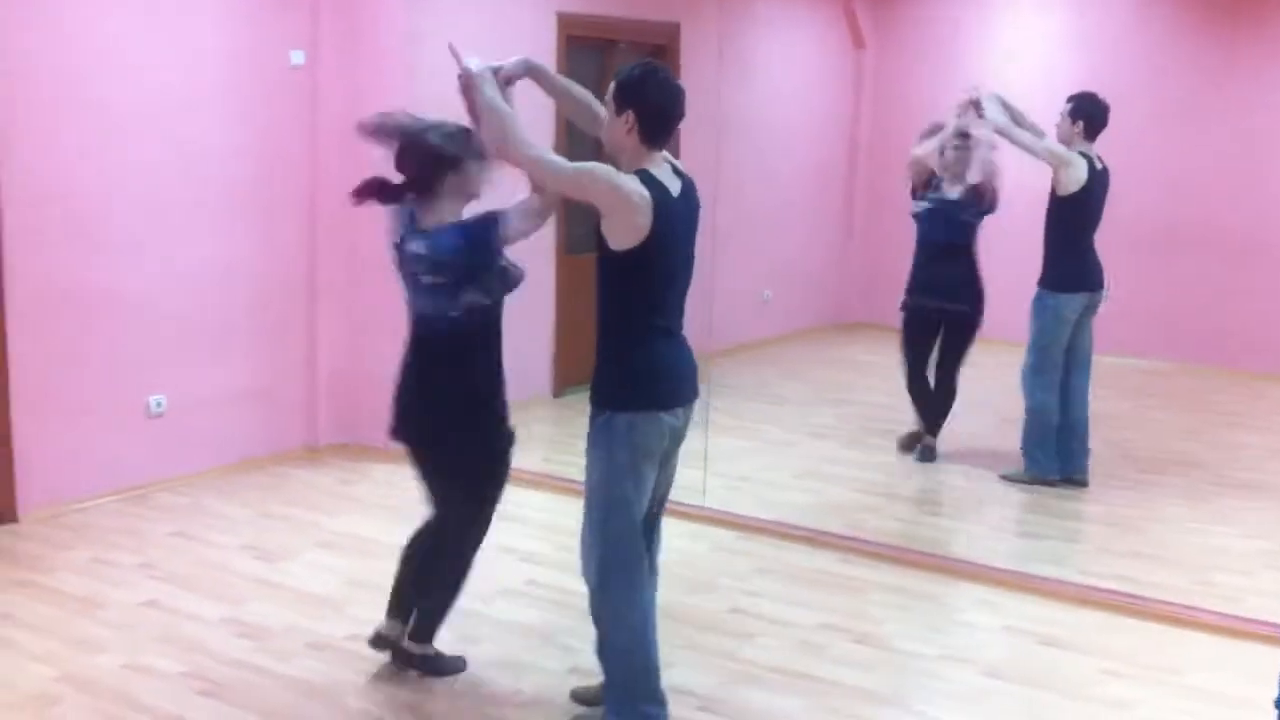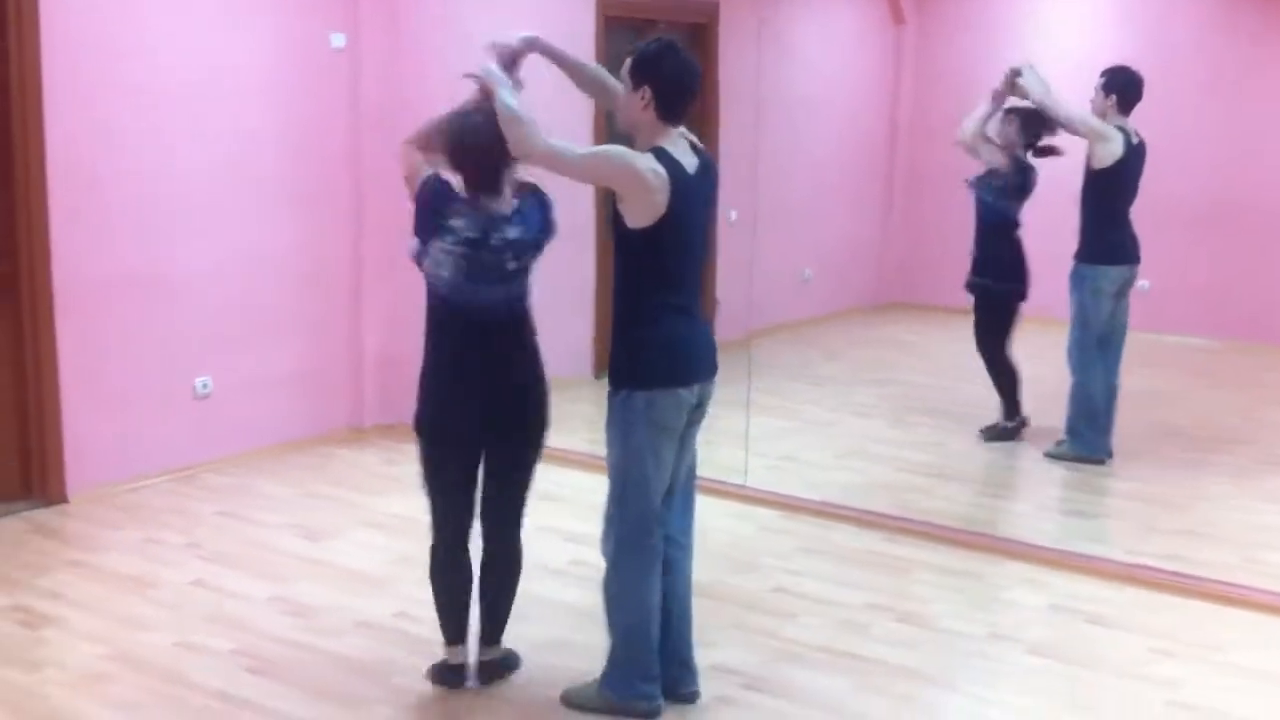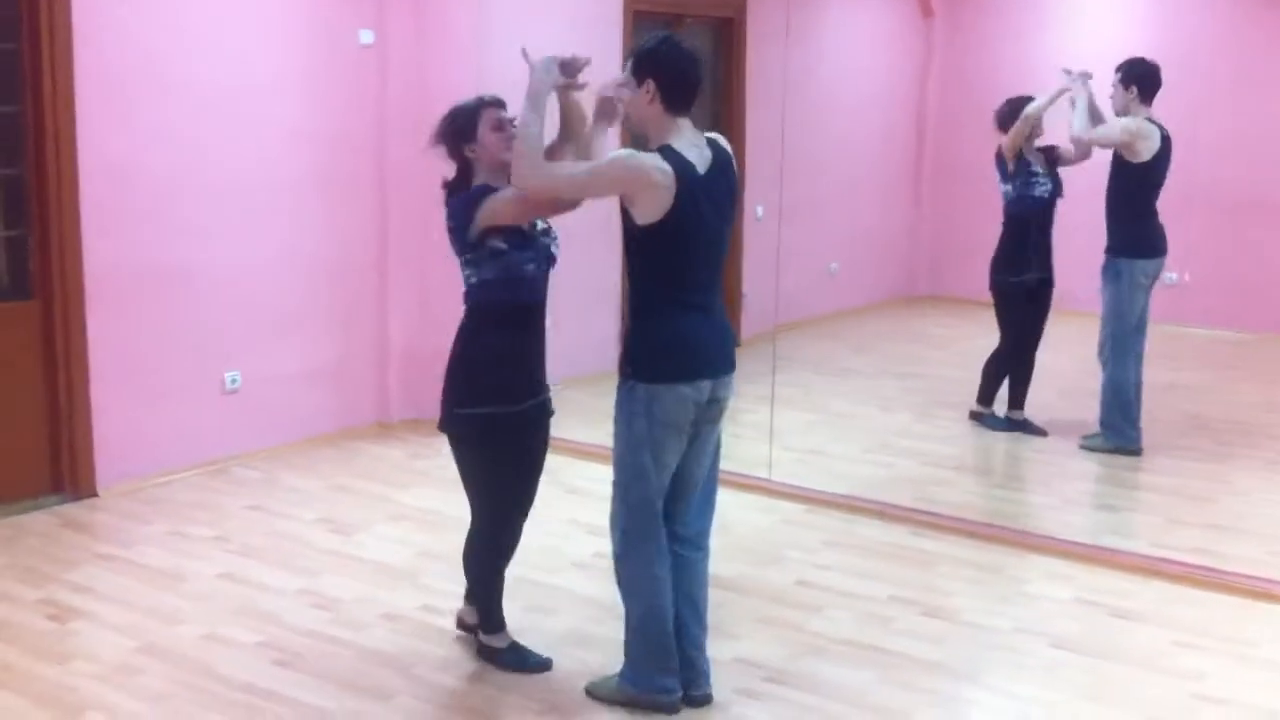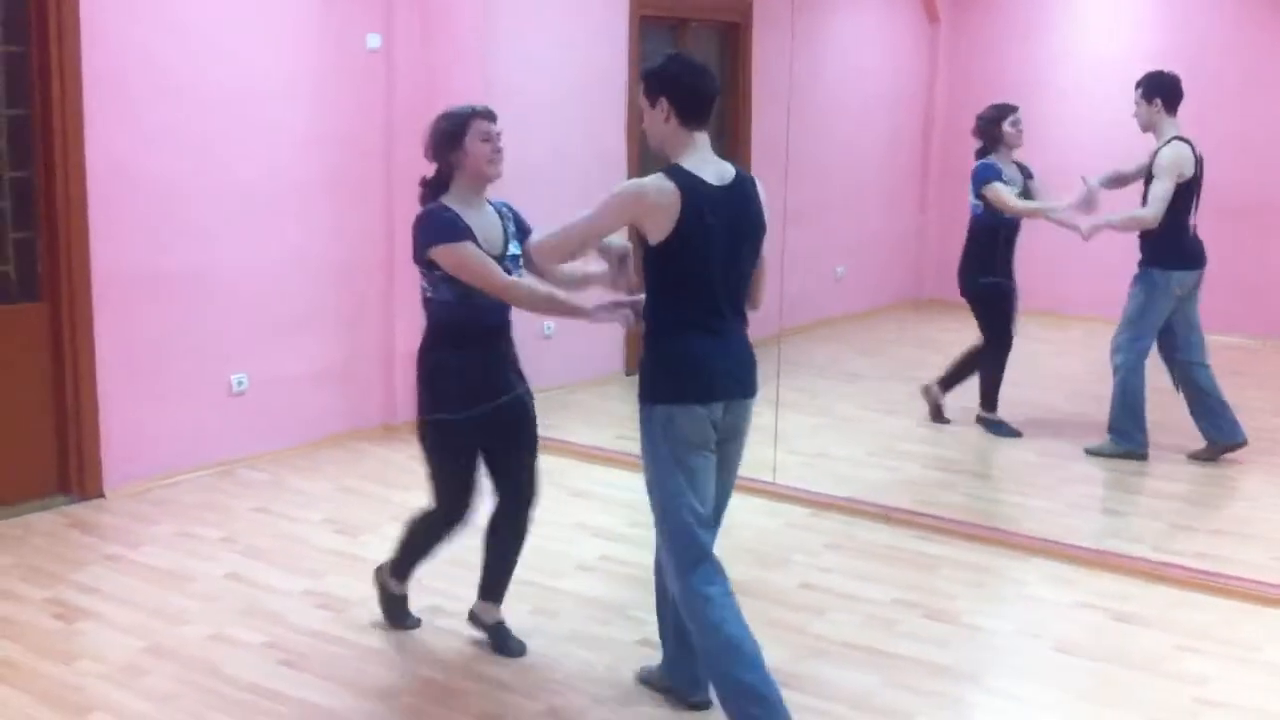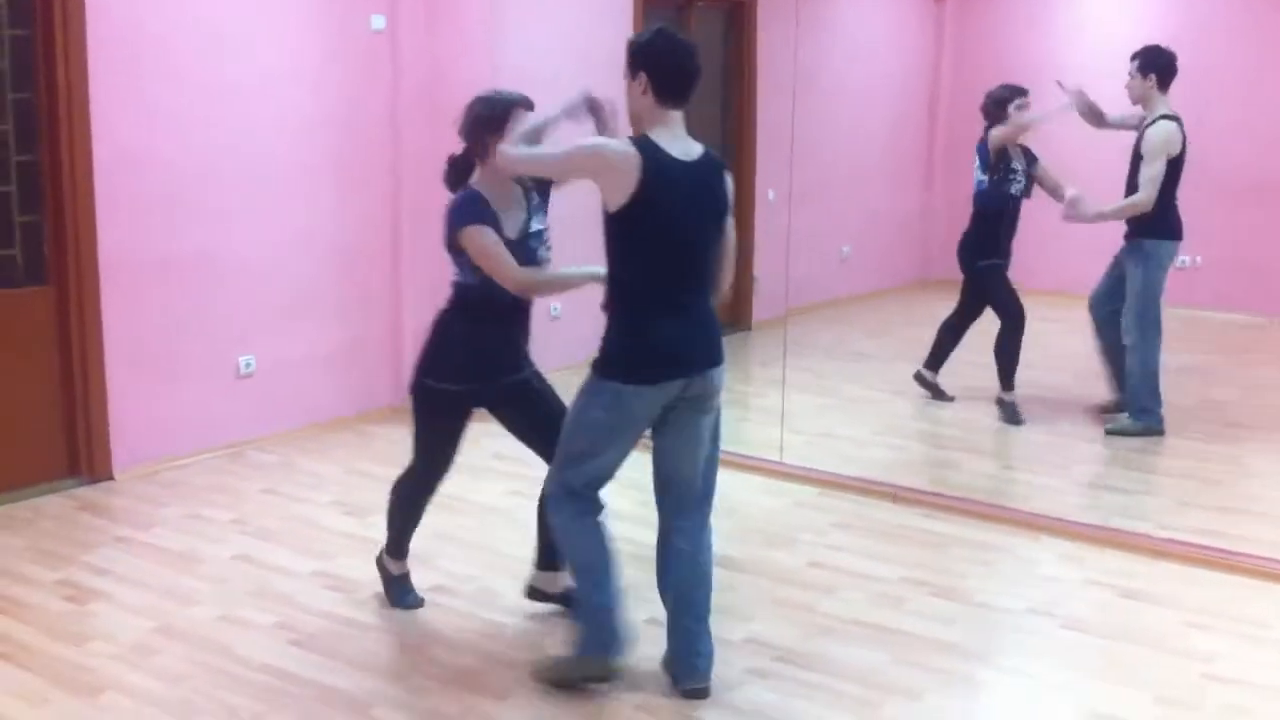
dt=0.4s
person 1, frame 1
left shoulder: (621, 192)
right shoulder: (678, 182)
left elbow: (514, 149)
right elbow: (604, 127)
left wrist: (481, 81)
right wrist: (538, 73)
left hip: (632, 397)
right hip: (674, 387)
left knee: (613, 556)
right knee: (632, 543)
person 1, frame 2
left shoulder: (634, 170)
right shoulder: (695, 157)
left elbow: (526, 143)
right elbow: (629, 100)
left wrist: (499, 82)
right wrist: (547, 51)
left hip: (650, 374)
right hip: (693, 365)
left knee: (633, 534)
right knee: (669, 527)
person 1, frame 3
left shoulder: (638, 169)
right shoulder: (721, 155)
left elbow: (529, 178)
left wrist: (537, 92)
right wrist: (633, 112)
left hip: (659, 371)
right hip: (713, 364)
left knee: (640, 526)
right knee: (686, 525)
person 1, frame 4
left shoulder: (650, 195)
right shoulder: (751, 191)
left elbow: (543, 252)
left wrist: (601, 248)
left hip: (678, 393)
right hip: (737, 384)
left knee: (691, 559)
right knee: (686, 535)
person 1, frame 5
left shoulder: (616, 159)
right shoulder: (719, 174)
left elbow: (515, 160)
right elbow: (720, 283)
left hip: (633, 368)
right hip: (701, 363)
left knee: (570, 494)
right knee: (687, 515)
left ankle: (599, 644)
right ankle: (692, 663)
person 2, frame 1
left shoulder: (413, 225)
right shoulder: (475, 234)
right elbow: (544, 202)
left hip: (422, 404)
right hip: (474, 411)
left knee: (451, 519)
right knee: (466, 525)
left ankle: (399, 626)
right ankle: (411, 635)
person 2, frame 2
left shoulder: (437, 207)
right shoulder: (535, 213)
left elbow: (419, 144)
right elbow: (518, 189)
left wrist: (475, 105)
right wrist: (497, 104)
left hip: (447, 395)
right hip: (519, 392)
left knee: (449, 526)
right knee: (503, 523)
left ankle: (455, 655)
right ankle: (488, 651)
person 2, frame 3
left shoulder: (518, 189)
right shoulder: (471, 203)
left elbow: (572, 139)
right elbow: (560, 197)
left wrist: (568, 93)
right wrist: (593, 141)
left hip: (525, 377)
right hip: (480, 382)
left knee: (513, 507)
right knee: (494, 511)
left ankle: (476, 611)
right ankle: (491, 633)
person 2, frame 4
left shoulder: (507, 216)
right shoulder: (435, 225)
left elbow: (552, 271)
right elbow: (506, 289)
left wrist: (607, 272)
right wrist: (589, 312)
left hip: (502, 376)
right hip: (449, 382)
left knee: (520, 496)
right knee: (454, 506)
left ankle: (489, 608)
right ankle: (393, 577)
person 2, frame 5
left shoulder: (531, 187)
right shoulder: (465, 209)
right elbow: (512, 278)
left wrist: (591, 114)
right wrist: (594, 276)
left hip: (509, 361)
right hip: (456, 360)
right knee: (428, 469)
left ankle: (549, 576)
right ankle: (394, 560)
person 3, frame 1
left shoulder: (1067, 160)
right shoulder: (1097, 167)
left elbow: (1003, 127)
right elbow: (1038, 137)
left wrist: (986, 102)
right wrist: (1006, 105)
left hip: (1062, 285)
right hip: (1087, 283)
left knee: (1040, 377)
right knee: (1073, 379)
left ankle: (1040, 465)
right ankle: (1072, 464)
person 3, frame 2
left shoulder: (1103, 133)
right shoulder: (1133, 142)
left elbow: (1046, 100)
right elbow: (1068, 121)
left wrist: (1028, 74)
right wrist: (1029, 92)
left hip: (1099, 259)
right hip: (1122, 257)
left knee: (1085, 351)
right knee: (1105, 352)
left ankle: (1086, 442)
right ankle: (1095, 437)
person 3, frame 3
left shoulder: (1137, 129)
right shoulder: (1153, 133)
left elbow: (1080, 135)
right elbow: (1102, 137)
left wrist: (1079, 97)
right wrist: (1086, 96)
left hip: (1131, 253)
right hip: (1143, 250)
left knee: (1116, 345)
right knee: (1127, 344)
left ankle: (1120, 434)
right ankle: (1122, 427)
person 3, frame 4
left shoulder: (1173, 153)
right shoulder: (1170, 150)
left elbow: (1150, 217)
right elbow: (1131, 175)
left wrist: (1101, 223)
right wrist: (1100, 183)
left hip: (1166, 267)
right hip: (1180, 264)
left knee: (1128, 349)
right knee: (1186, 354)
left ankle: (1127, 439)
right ankle: (1224, 434)
person 3, frame 5
left shoulder: (1163, 131)
right shoulder: (1150, 120)
left elbow: (1145, 200)
right elbow: (1103, 120)
left wrist: (1090, 213)
right wrist: (1081, 101)
left hip: (1155, 240)
right hip: (1142, 238)
left knee: (1139, 328)
right knee: (1103, 308)
left ankle: (1145, 417)
right ankle: (1130, 394)
person 4, frame 1
left shoulder: (977, 193)
right shoulder: (924, 184)
left elbow: (989, 178)
right elbow: (918, 155)
left wrist: (975, 127)
right wrist: (955, 124)
left hip: (964, 294)
right hip: (926, 291)
left knee: (946, 370)
right knee: (915, 365)
left ankle: (928, 435)
right ankle: (925, 431)
person 4, frame 2
left shoulder: (1013, 167)
right shoulder: (997, 159)
left elbow: (967, 138)
right elbow: (970, 135)
left wrist: (996, 100)
right wrist: (996, 101)
left hip: (1004, 270)
right hip: (985, 268)
left knee: (990, 345)
right knee: (990, 345)
left ankle: (1012, 417)
right ankle: (1012, 414)
person 4, frame 3
left shoulder: (1047, 156)
right shoulder: (1007, 155)
left elbow: (1082, 151)
right elbow: (1029, 118)
right wrist: (1062, 88)
left hip: (1039, 264)
right hip: (1011, 265)
left knee: (1029, 341)
right knee: (1012, 340)
left ankle: (1015, 412)
right ankle: (981, 407)
person 4, frame 4
left shoulder: (1022, 171)
right shoulder: (985, 171)
left elbow: (1039, 207)
right elbow: (1014, 207)
left wrist: (1072, 219)
right wrist: (1068, 205)
left hip: (1000, 269)
right hip: (980, 270)
left knee: (997, 339)
right knee: (1000, 339)
left ankle: (939, 387)
right ankle: (988, 412)
person 4, frame 5
left shoulder: (1025, 154)
right shoulder: (991, 147)
left elbow: (1054, 188)
right elbow: (1016, 126)
left wrist: (1068, 196)
right wrist: (1063, 106)
left hip: (998, 251)
right hip: (980, 250)
left knee: (966, 313)
right knee: (1014, 316)
left ankle: (928, 372)
right ankle: (1006, 394)
